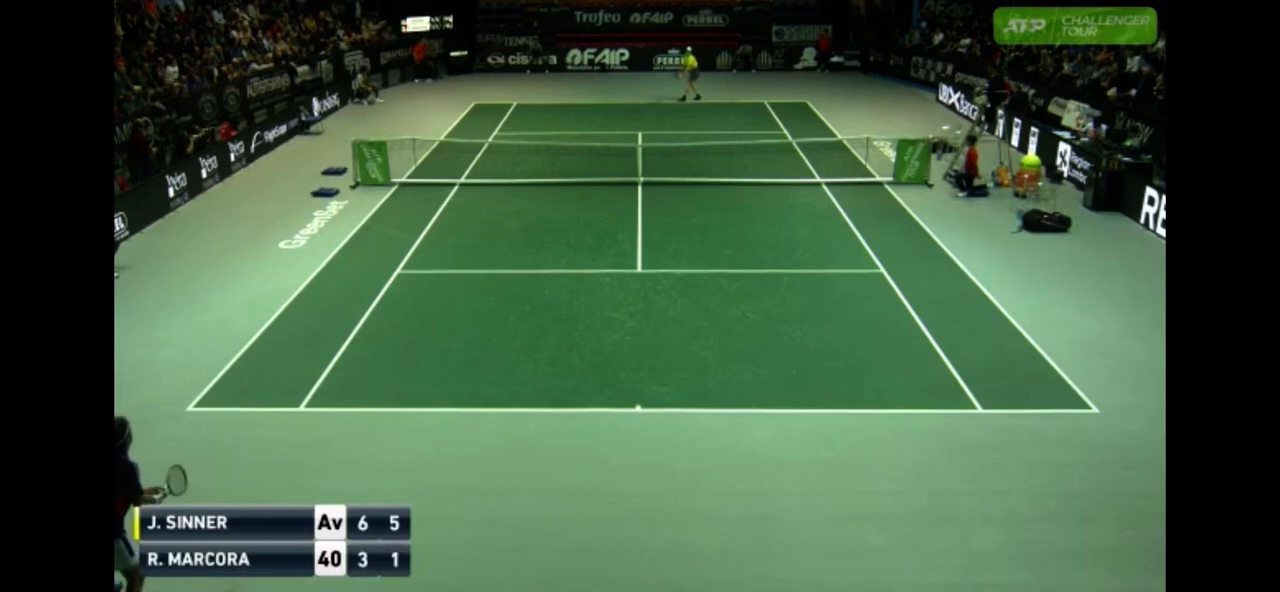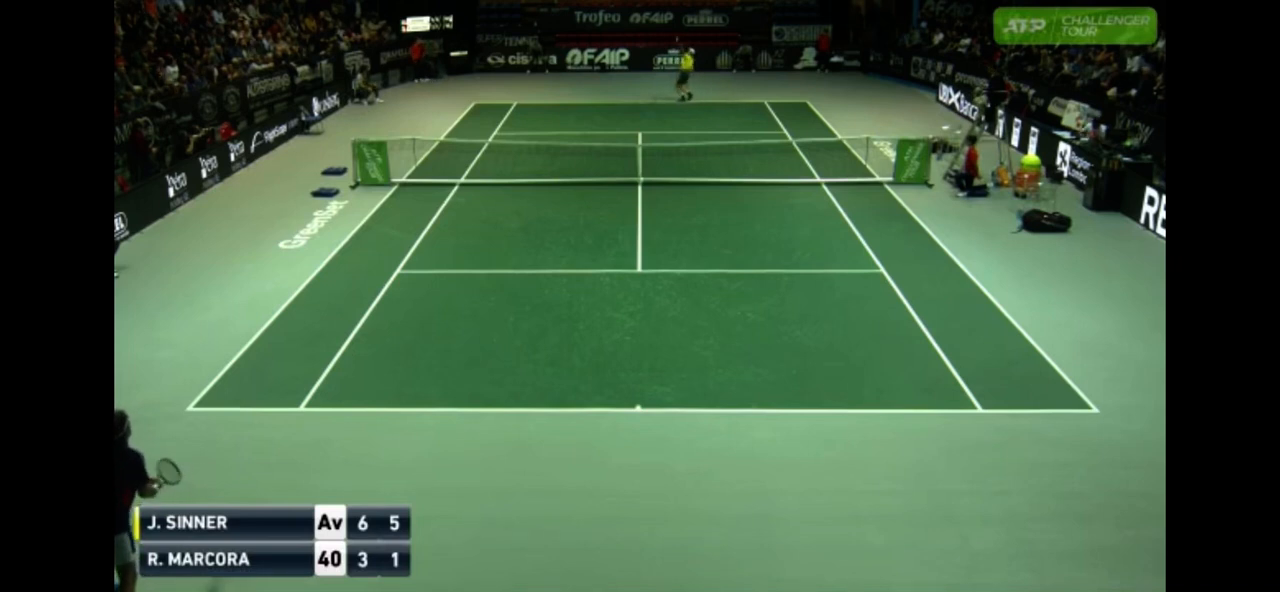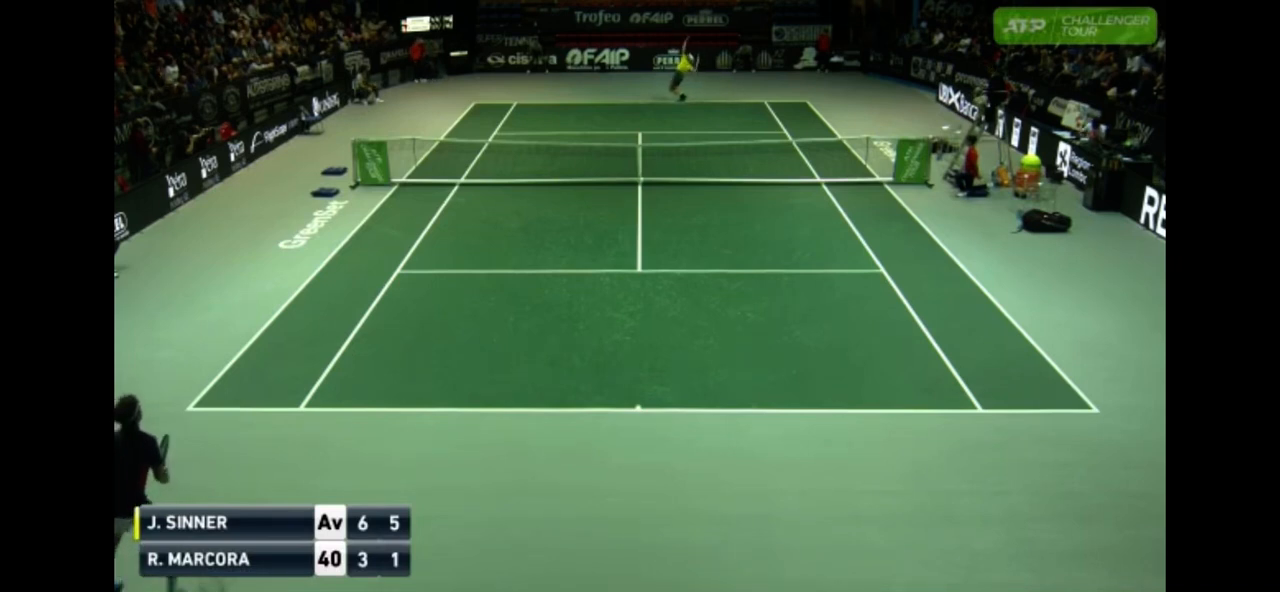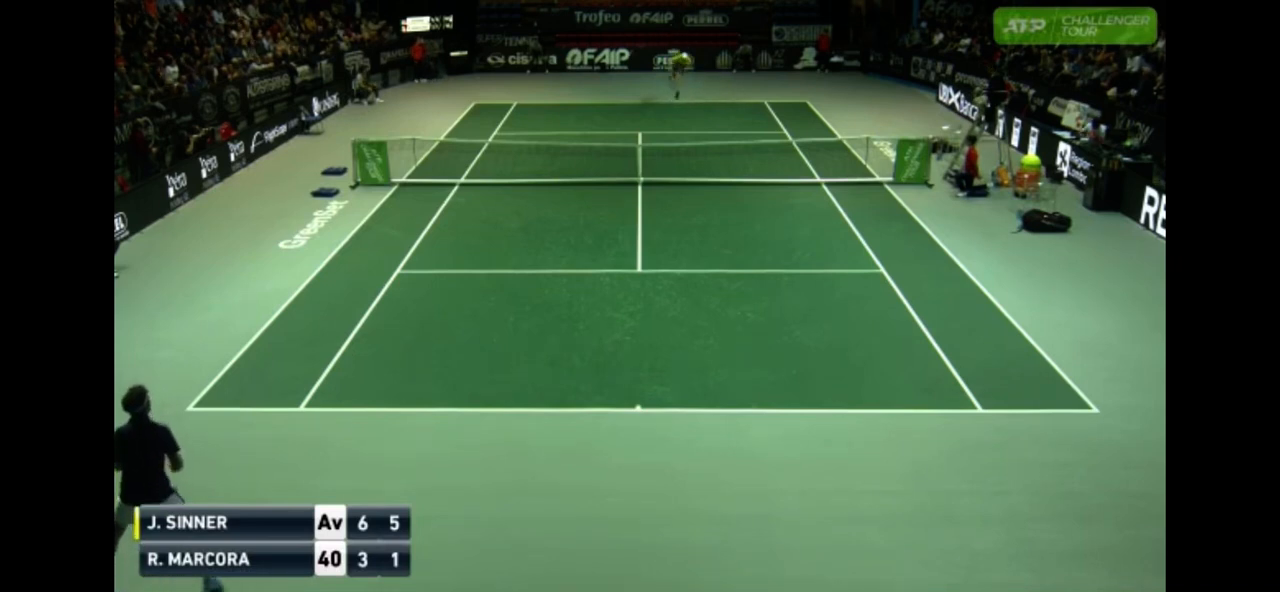
dt=0.5s
person 1, frame 1
right shoulder: (127, 467)
right elbow: (138, 502)
left wrist: (143, 491)
right wrist: (156, 498)
right hip: (114, 531)
right knee: (135, 576)
person 1, frame 2
right shoulder: (133, 457)
right elbow: (144, 492)
left wrist: (147, 482)
right wrist: (156, 486)
right hip: (118, 524)
right knee: (129, 574)
person 1, frame 3
left shoulder: (116, 439)
right shoulder: (147, 441)
right elbow: (161, 476)
right wrist: (165, 473)
left hip: (115, 504)
right hip: (136, 506)
left knee: (114, 540)
person 1, frame 4
left shoulder: (120, 434)
right shoulder: (161, 431)
left elbow: (117, 466)
right elbow: (178, 465)
left hip: (131, 497)
right hip: (160, 495)
left knee: (116, 533)
